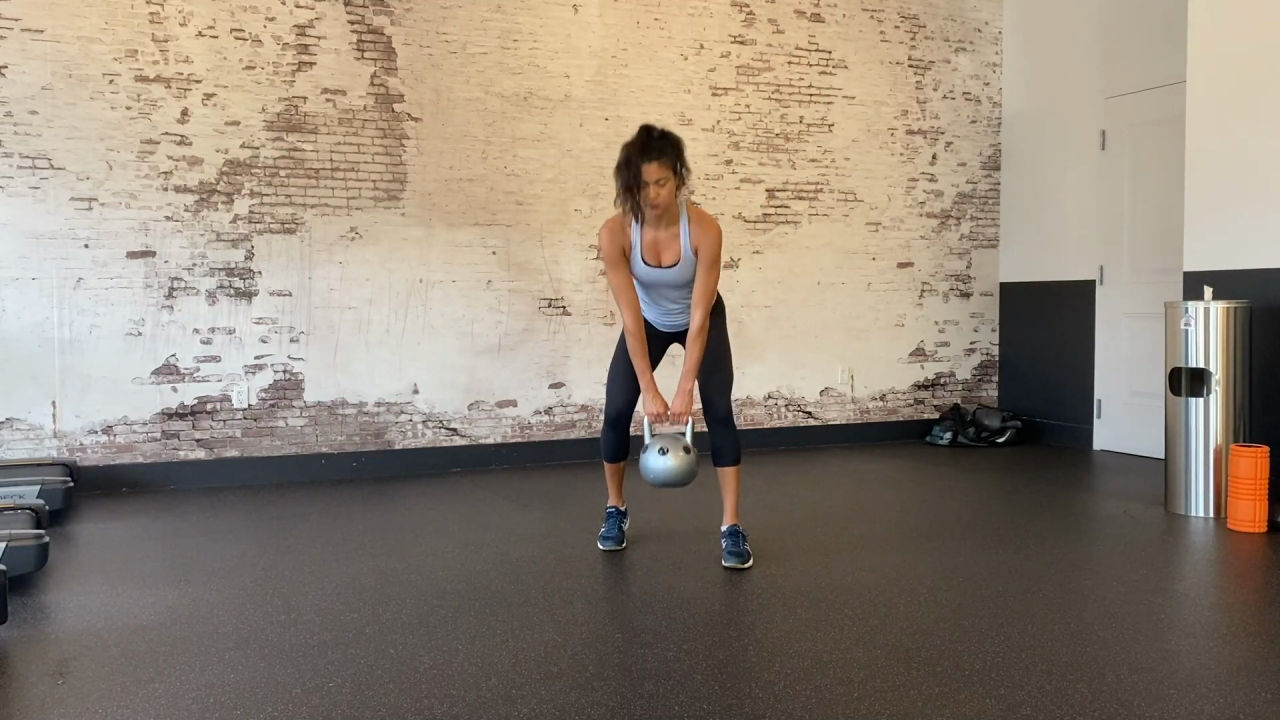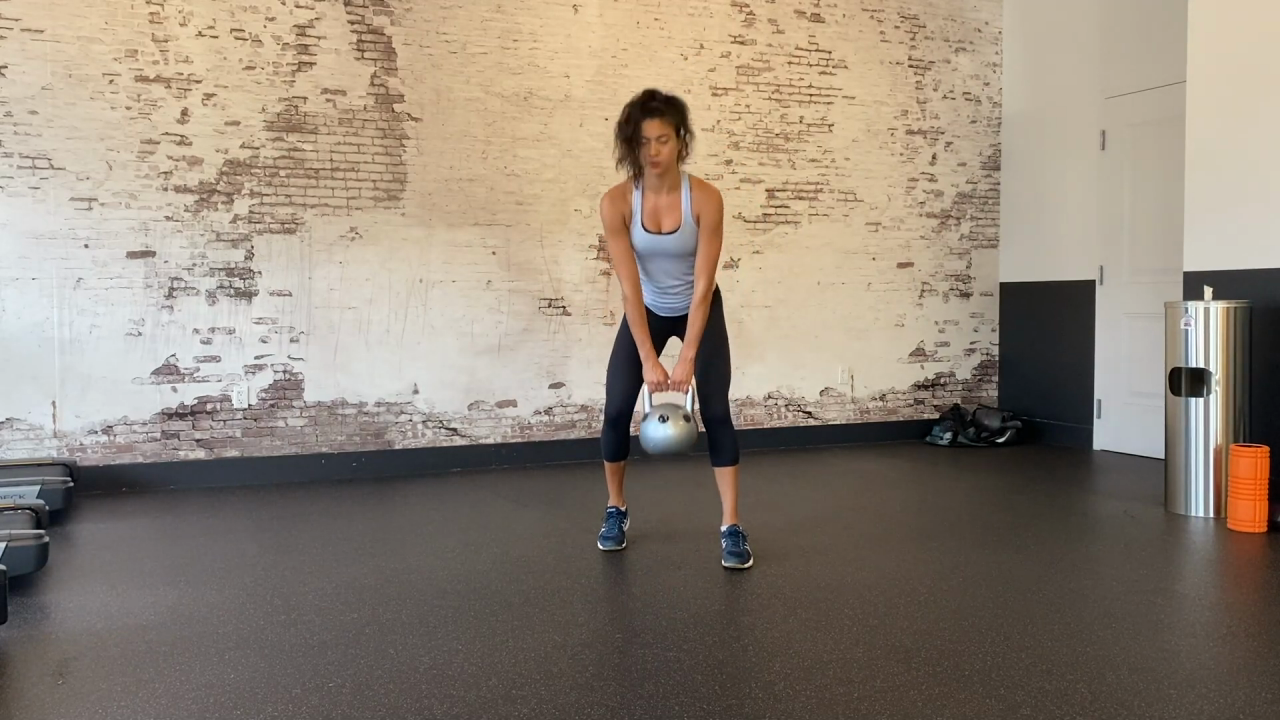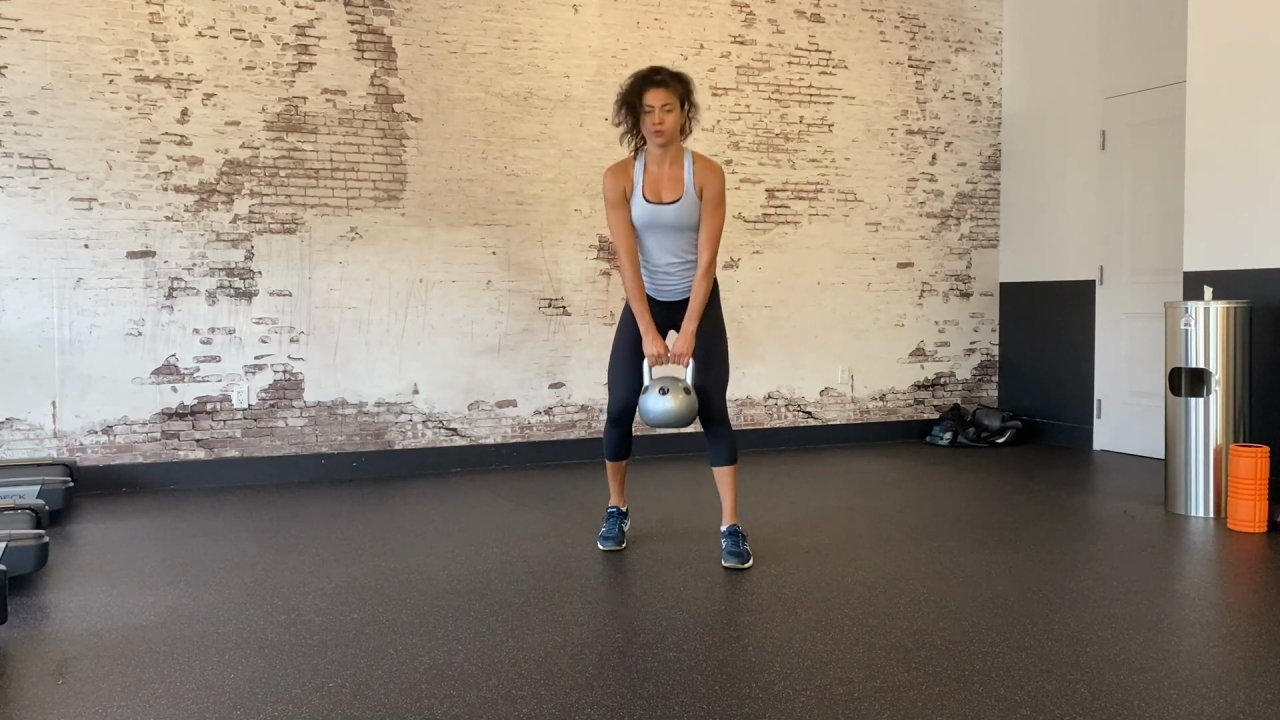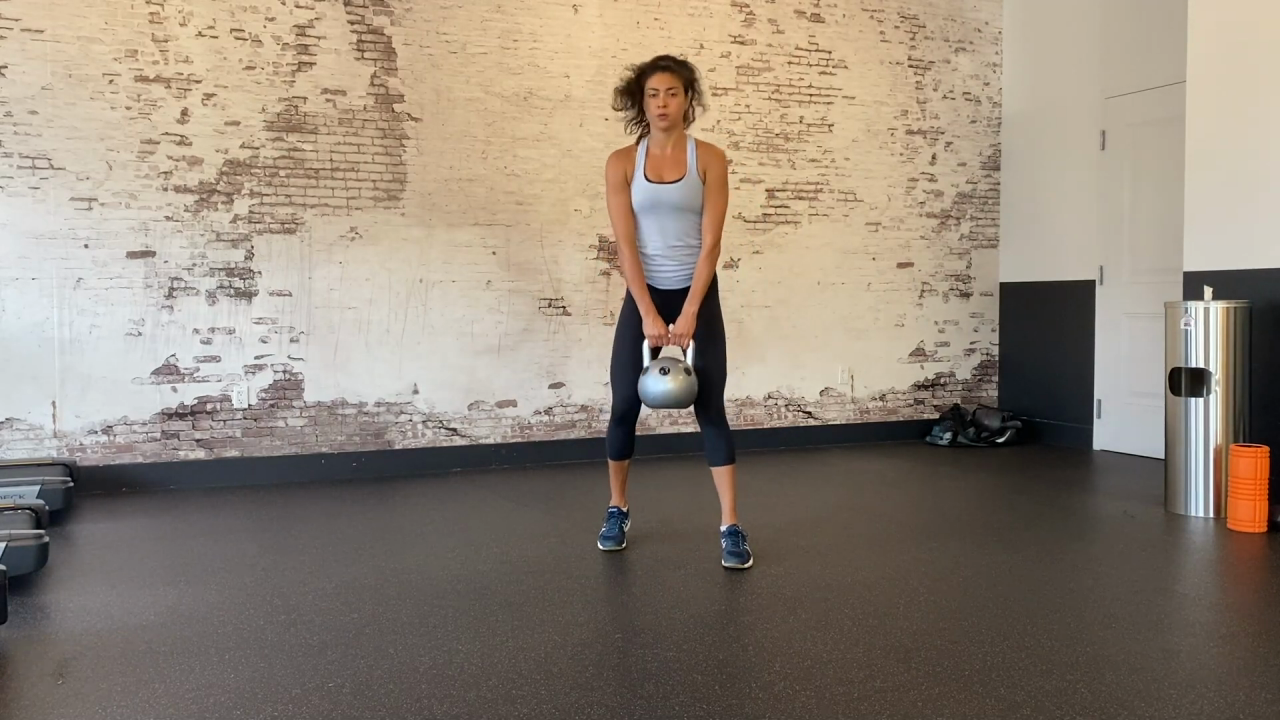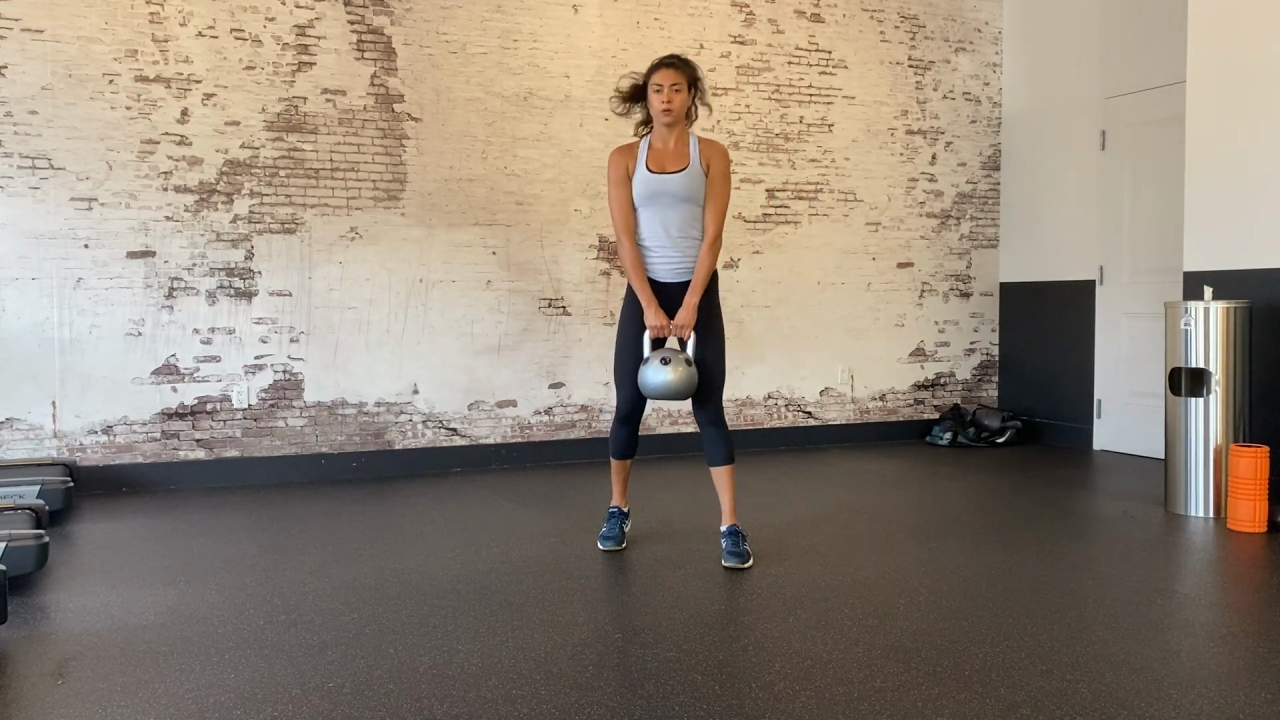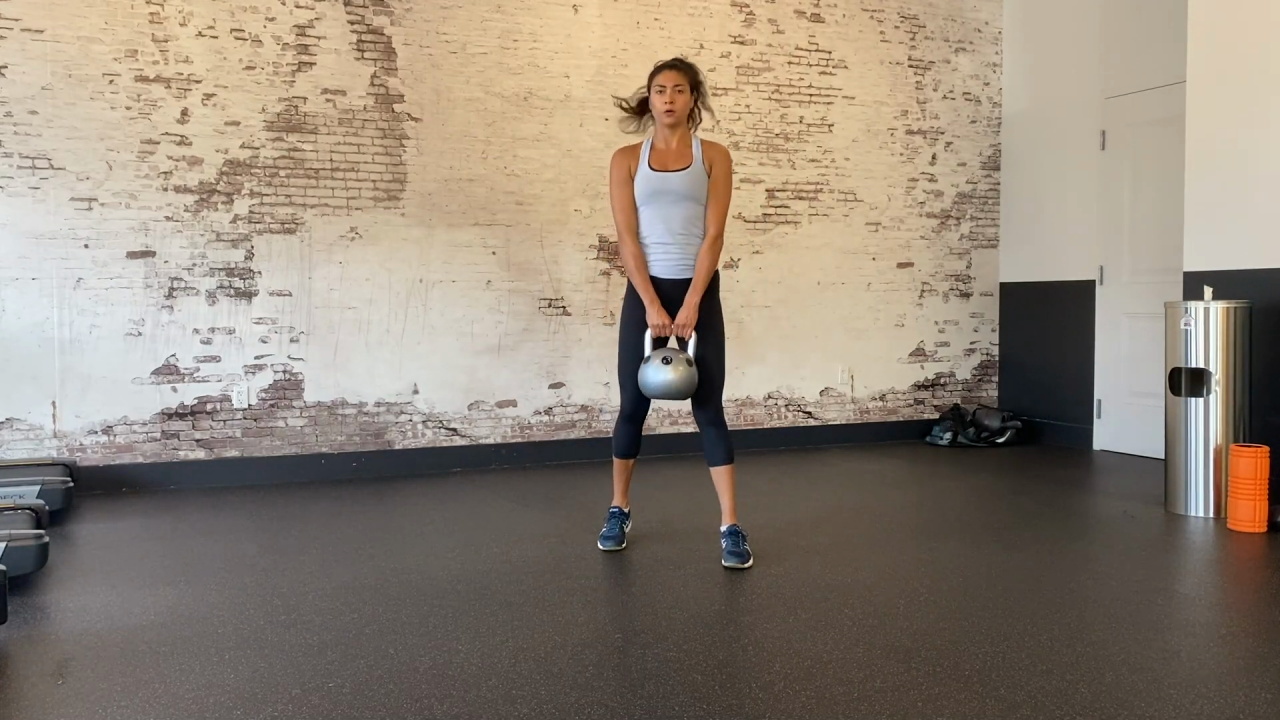
dt=0.1s
person 1, frame 1
left shoulder: (704, 229)
right shoulder: (615, 233)
left elbow: (700, 315)
right elbow: (630, 316)
left wrist: (684, 390)
right wrist: (649, 392)
left hip: (701, 324)
right hip: (648, 325)
left knee: (719, 411)
right knee: (616, 412)
left ankle: (732, 528)
right ankle: (615, 510)
person 1, frame 2
left shoulder: (705, 197)
right shoulder: (616, 202)
left elbow: (703, 286)
right elbow: (630, 288)
left wrist: (687, 359)
right wrist: (649, 362)
left hip: (699, 310)
right hip: (647, 311)
left knee: (716, 412)
right knee: (616, 411)
left ankle: (732, 528)
right ankle: (615, 510)
person 1, frame 3
left shoulder: (707, 173)
right shoulder: (618, 178)
left elbow: (707, 259)
right elbow: (627, 261)
left wrist: (688, 333)
right wrist: (650, 334)
left hip: (697, 303)
right hip: (644, 303)
left knee: (712, 409)
right knee: (620, 407)
left ankle: (731, 526)
right ankle: (616, 510)
person 1, frame 4
left shoulder: (710, 158)
right shoulder: (621, 162)
left elbow: (710, 243)
right elbow: (626, 245)
left wrist: (688, 314)
right wrist: (649, 315)
left hip: (696, 293)
right hip: (643, 295)
left knee: (710, 408)
right knee: (624, 405)
left ankle: (731, 527)
right ankle: (617, 510)
person 1, frame 5
left shoulder: (712, 155)
right shoulder: (624, 158)
left elbow: (712, 236)
right elbow: (625, 238)
left wrist: (690, 304)
right wrist: (650, 306)
left hip: (697, 292)
right hip: (643, 293)
left knee: (709, 407)
right knee: (629, 406)
left ankle: (731, 526)
right ankle: (618, 509)
person 1, frame 6
left shoulder: (714, 156)
right shoulder: (626, 159)
left elbow: (714, 236)
right elbow: (627, 237)
left wrist: (691, 303)
right wrist: (652, 304)
left hip: (698, 292)
right hip: (644, 292)
left knee: (708, 407)
right knee: (632, 405)
left ankle: (730, 526)
right ankle: (619, 509)
